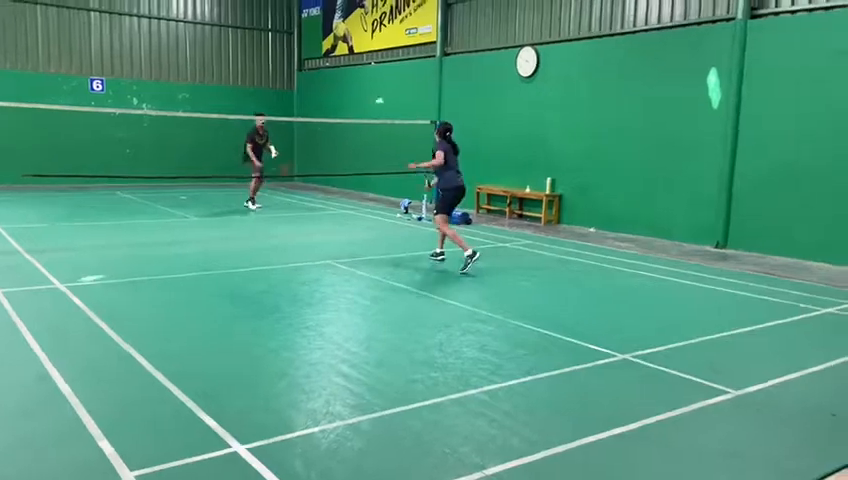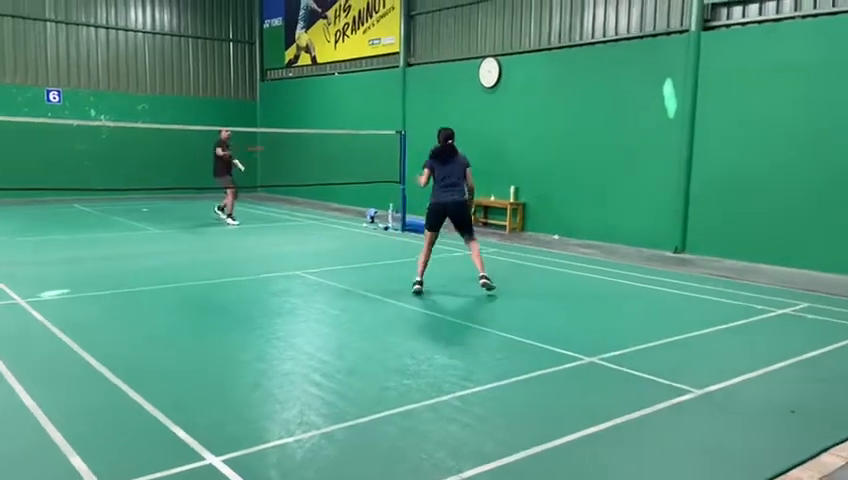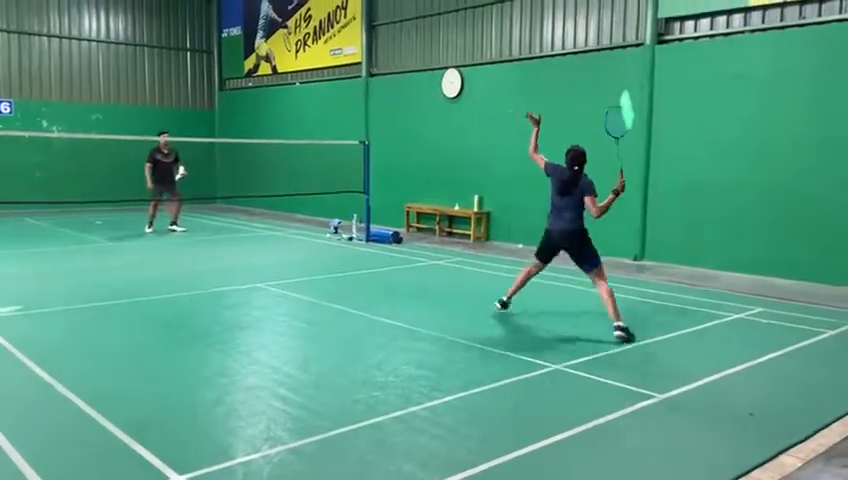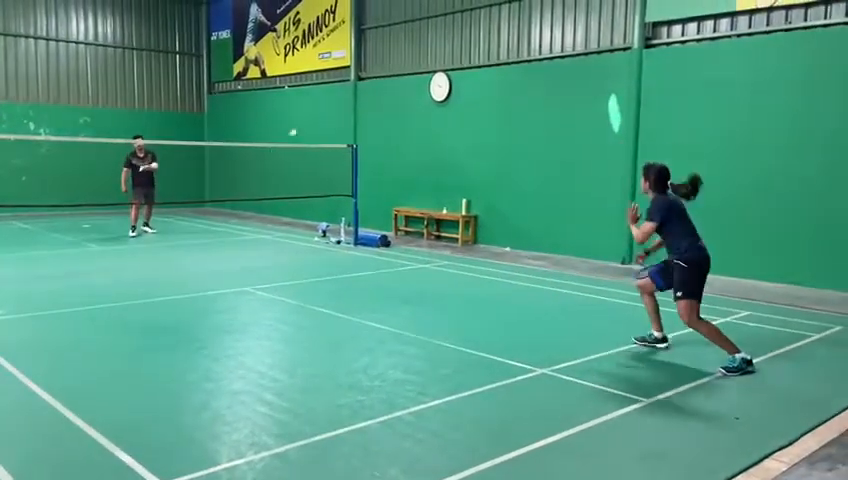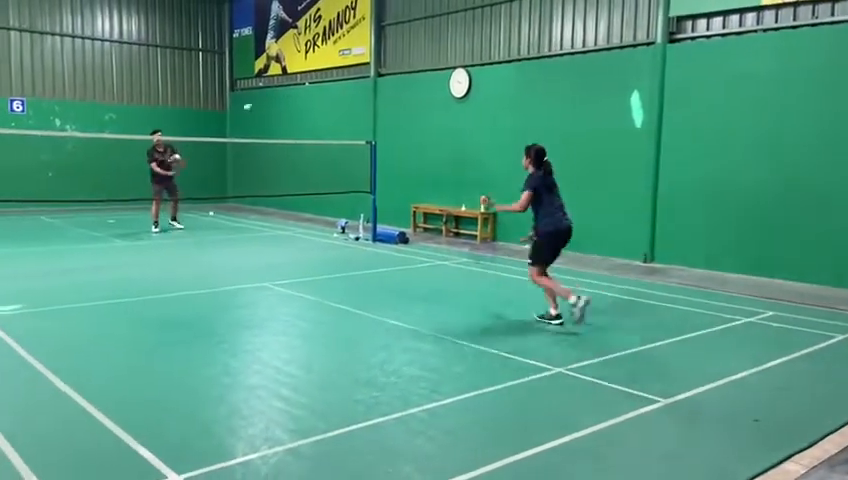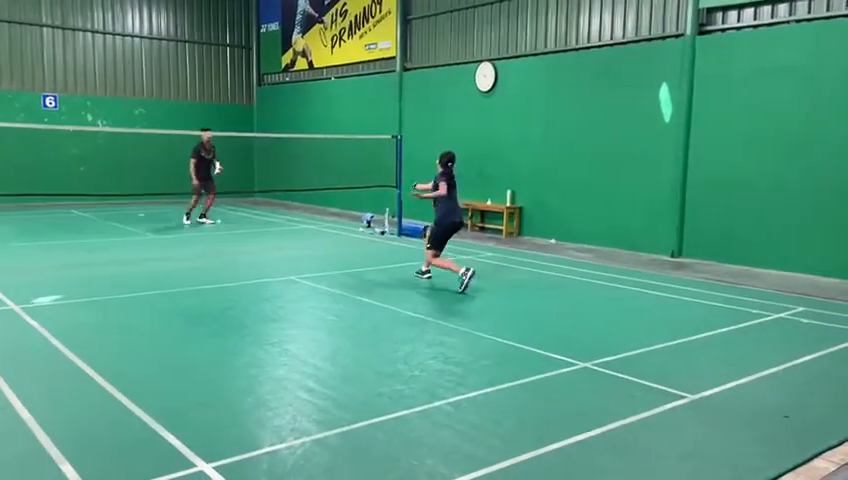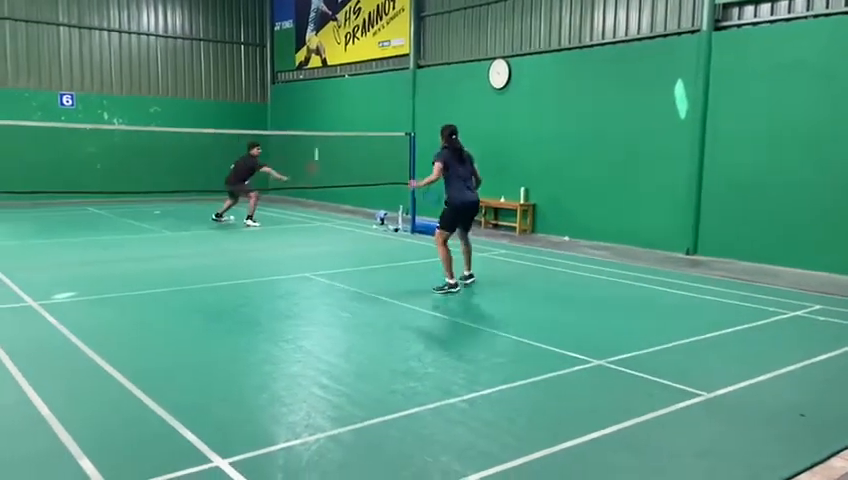
dt=0.7s
person 1, frame 1
left shoulder: (440, 145)
right shoulder: (452, 147)
left elbow: (439, 162)
left wrist: (418, 165)
right wrist: (433, 183)
left hip: (449, 188)
right hip: (459, 187)
left knee: (442, 224)
right knee: (441, 218)
left ankle: (470, 252)
right ankle: (440, 250)
person 1, frame 2
left shoulder: (433, 157)
right shoulder: (462, 159)
left elbow: (424, 183)
right elbow: (470, 185)
left wrist: (420, 179)
right wrist: (470, 199)
left hip: (438, 204)
right hip: (459, 204)
left knee: (428, 244)
right knee: (471, 241)
left ankle: (419, 280)
right ankle: (482, 276)
person 1, frame 3
left shoulder: (555, 172)
right shoulder: (586, 182)
left elbow: (533, 154)
right elbow: (596, 212)
left wrist: (536, 127)
right wrist: (616, 192)
left hip: (553, 232)
right hip: (575, 235)
left knee: (534, 268)
right knee: (601, 279)
left ankle: (505, 299)
right ankle: (618, 325)
person 1, frame 4
left shoulder: (659, 203)
right shoulder: (666, 200)
left elbow: (640, 238)
left wrist: (632, 224)
right wrist: (649, 252)
left hip: (690, 262)
right hip: (680, 260)
left knee: (689, 318)
right knee: (643, 286)
left ankle: (741, 358)
right ankle: (658, 336)
person 1, frame 5
left shoulder: (533, 178)
right shoulder: (546, 176)
left elbow: (521, 207)
left wrist: (498, 207)
right wrist: (537, 230)
left hip: (549, 231)
right hip: (562, 228)
left knee: (535, 276)
right knee: (539, 270)
left ankle: (576, 299)
right ankle: (554, 312)
person 1, frame 6
left shoulder: (441, 176)
right shoulder: (448, 177)
left elbow: (442, 192)
right elbow: (430, 187)
left wrist: (423, 196)
right wrist: (416, 187)
left hip: (445, 221)
right hip: (456, 220)
left knee: (432, 258)
right knee: (431, 234)
left ankle: (464, 272)
right ankle: (425, 269)
person 1, frame 7
left shoulder: (443, 154)
right shoulder: (466, 154)
left elbow: (435, 176)
right elbow: (478, 179)
left wrist: (418, 184)
left hip: (456, 203)
right hip: (473, 201)
left knee: (440, 241)
right knee: (463, 236)
left ankle: (451, 282)
right ankle: (468, 273)
